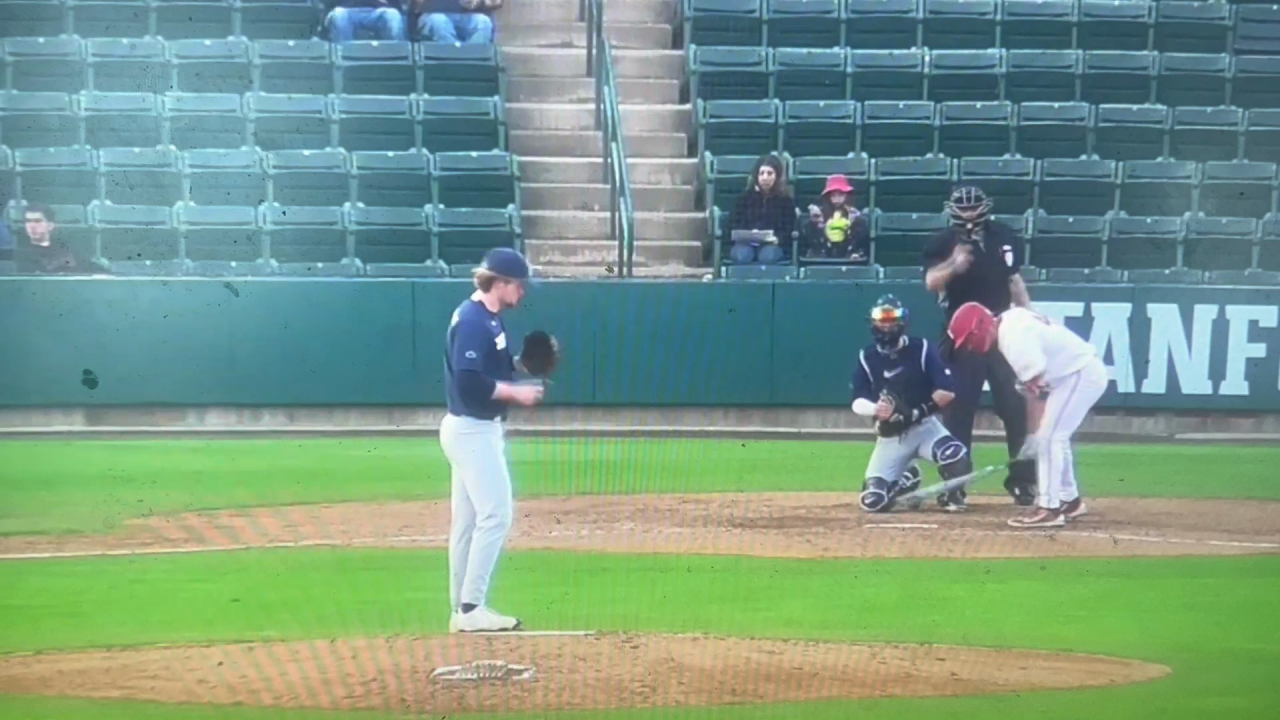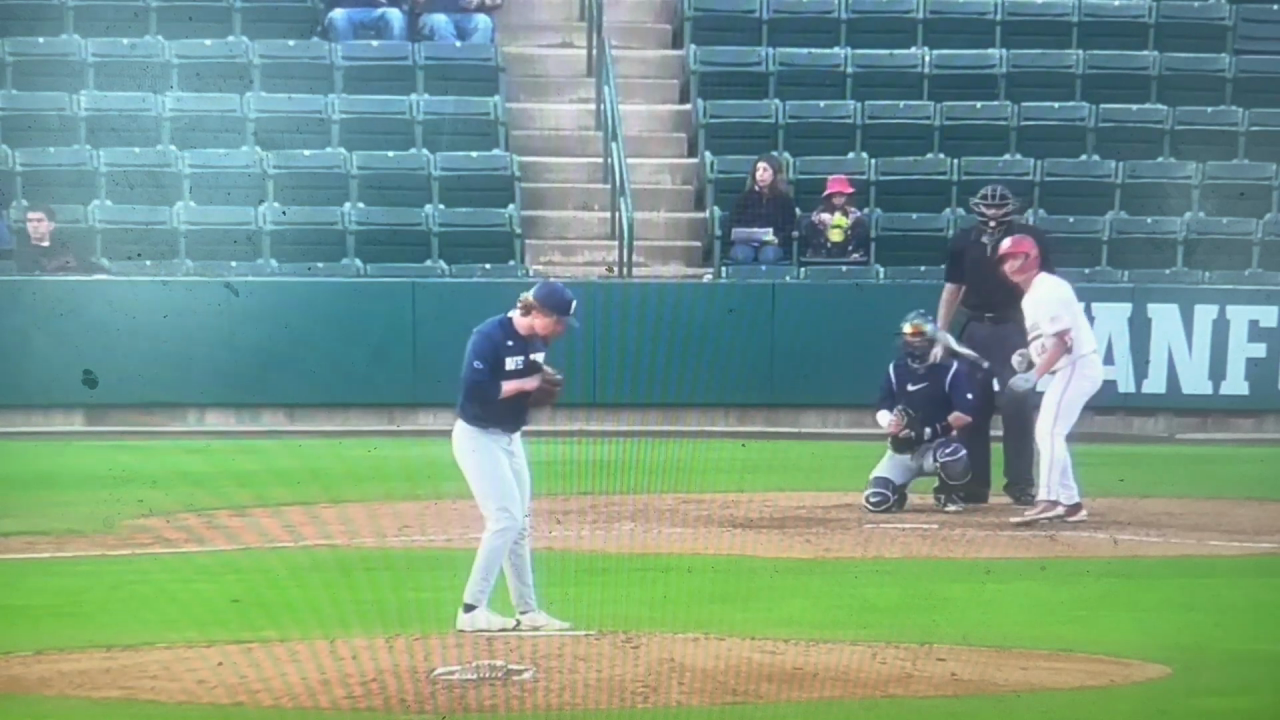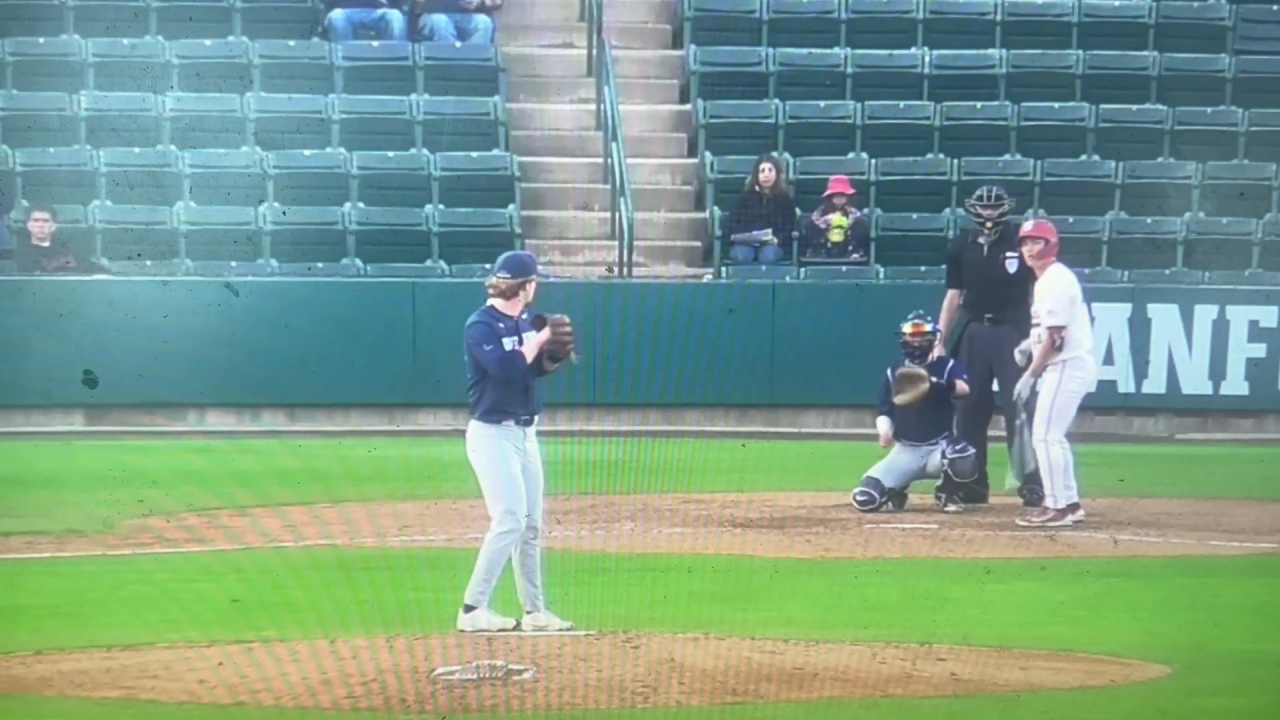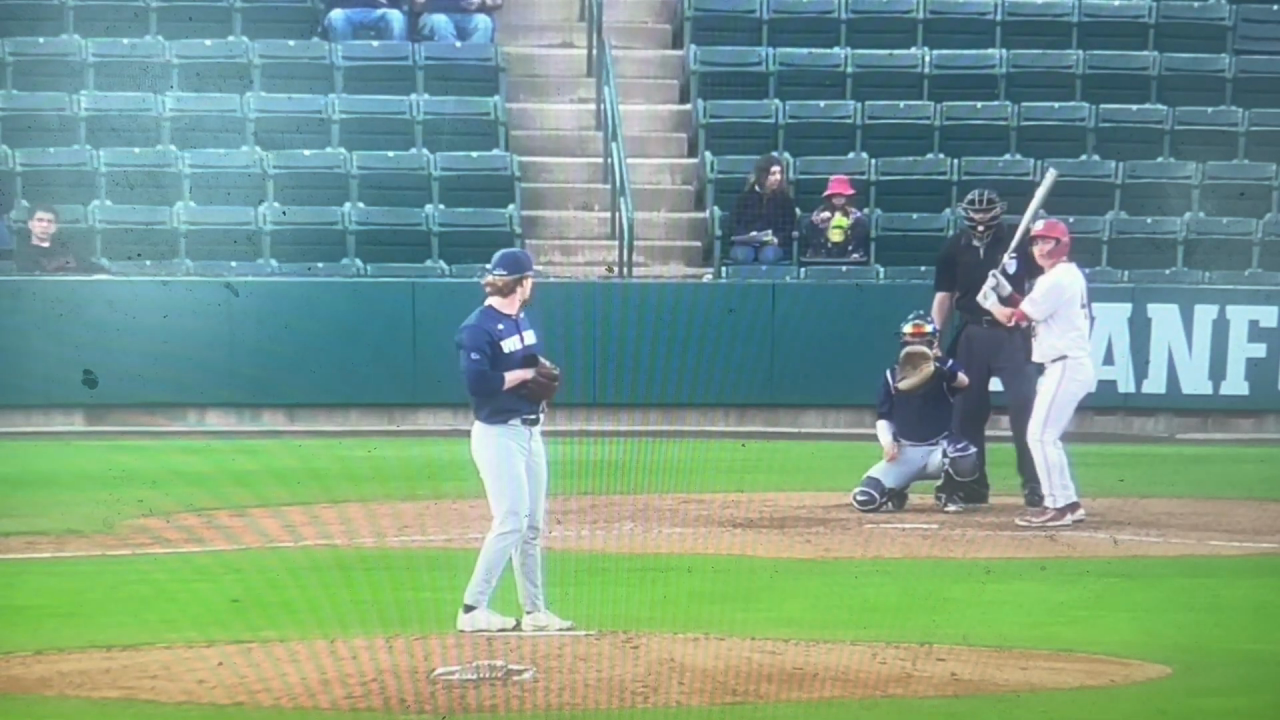
dt=1s
person 1, frame 1
left shoulder: (478, 315)
right shoulder: (474, 321)
right elbow: (471, 384)
left wrist: (519, 364)
right wrist: (517, 393)
left hip: (469, 428)
right hip: (473, 430)
left knee: (467, 520)
right knee: (496, 516)
left ankle: (464, 608)
right ankle: (470, 610)
person 1, frame 2
left shoulder: (538, 339)
right shoulder: (489, 337)
right elbow: (474, 392)
left wrist: (545, 386)
right wrist: (524, 384)
left hip: (510, 437)
right hip: (478, 437)
left knee: (519, 526)
right knee: (504, 519)
left ankle: (527, 610)
right ankle: (472, 610)
person 1, frame 3
left shoulder: (524, 320)
right shoulder: (481, 325)
left elbow: (540, 368)
right elbow: (505, 369)
left wrist: (557, 348)
right wrist: (538, 339)
left hip: (524, 432)
right hip: (492, 434)
left knee: (532, 524)
right knee: (510, 522)
left ankle: (534, 611)
right ankle: (472, 609)
person 1, frame 4
left shoulder: (521, 319)
right shoulder: (478, 327)
right elbow: (478, 384)
right wrist: (526, 374)
left hip: (530, 431)
right hip: (498, 435)
left knee: (533, 525)
right knee: (511, 522)
left ankle: (534, 612)
right ankle: (472, 610)
person 2, frame 1
left shoulder: (1004, 235)
right shoulder: (944, 242)
left elbow: (1014, 280)
right elbow: (931, 282)
right wrist: (952, 266)
left knee: (1018, 407)
right knee: (958, 410)
left ankle: (1022, 481)
person 2, frame 2
left shoulder: (1030, 239)
right shoulder: (963, 242)
right elbow: (952, 291)
right wrist: (939, 336)
left hip: (1013, 330)
right hip: (974, 330)
left knee: (1018, 405)
left ankle: (1020, 483)
right ankle: (974, 484)
person 2, frame 3
left shoulder: (1021, 241)
right shoulder: (962, 245)
right elbow: (954, 295)
right wrist: (940, 340)
left hip: (1013, 331)
right hip: (974, 332)
left knee: (1019, 407)
right knee: (971, 408)
left ankle: (1032, 484)
right ankle: (971, 484)
person 2, frame 4
left shoulder: (1017, 241)
right shoulder: (954, 247)
right elbow: (944, 296)
left hip: (1011, 334)
right hip: (971, 335)
left knee: (1023, 405)
right knee: (967, 411)
left ankle: (1034, 483)
right ankle: (969, 485)
person 3, frame 1
left shoulder: (1015, 336)
right shoulder: (1010, 319)
left elbow: (1036, 388)
left wrist: (1035, 435)
right wrist: (1029, 379)
left hip: (1083, 375)
right hip: (1083, 371)
left knee: (1048, 437)
right knee: (1054, 436)
left ankle: (1049, 509)
right ankle: (1069, 500)
person 3, frame 2
left shoulder: (1048, 290)
right shoulder: (1033, 293)
left elbow: (1063, 341)
left wrist: (1034, 376)
right wrist: (1028, 354)
left hip: (1078, 366)
right hip: (1073, 367)
left knee: (1049, 431)
right knee: (1049, 433)
left ankle: (1049, 500)
right ankle: (1070, 503)
person 3, frame 3
left shoulder: (1056, 280)
right shoulder: (1048, 280)
left elbow: (1056, 336)
left wrist: (1030, 375)
right wrist: (1030, 344)
left hip: (1068, 366)
right hip: (1068, 365)
left knee: (1044, 434)
right knee: (1053, 435)
left ankle: (1057, 508)
right ankle: (1070, 503)
person 3, frame 4
left shoulder: (1056, 280)
right shoulder: (1068, 275)
left elbow: (1016, 318)
right elbow: (1036, 309)
left wrist: (991, 303)
right wrist: (1007, 292)
left hip: (1067, 368)
right hip: (1069, 367)
left knee: (1039, 435)
right knee: (1046, 437)
left ankle: (1057, 507)
right ankle: (1069, 503)
person 4, frame 1
left shoulder: (922, 349)
right shoulder: (867, 357)
left elbow: (947, 391)
right elbow: (857, 403)
left wrist: (916, 413)
right wrist: (876, 409)
left hip: (924, 427)
right hip: (890, 436)
left knee: (955, 459)
right knee: (872, 501)
right ankle: (905, 483)
person 4, frame 2
left shoulder: (949, 369)
right shoulder: (896, 369)
left elbow: (965, 414)
right elbow: (882, 411)
left wrist: (928, 432)
right wrist: (890, 423)
left hip: (936, 445)
right hip: (903, 450)
left knee: (955, 459)
right knee: (876, 501)
left ankle: (948, 494)
right ankle: (897, 489)
person 4, frame 3
left shoulder: (947, 366)
right shoulder: (894, 372)
left elbow: (964, 388)
right elbow: (884, 413)
left wrist: (935, 384)
right wrist: (884, 432)
left hip: (939, 447)
right hip: (905, 451)
left knee: (964, 461)
right knee: (864, 500)
right ankle: (896, 492)
person 4, frame 4
left shoulder: (945, 366)
right shoulder: (892, 374)
left elbow: (963, 382)
right elbow: (883, 418)
left wrist: (940, 371)
right wrist: (887, 443)
left hip: (938, 448)
right hip: (905, 452)
left knee: (965, 460)
right knee: (864, 500)
right ankle: (896, 493)
